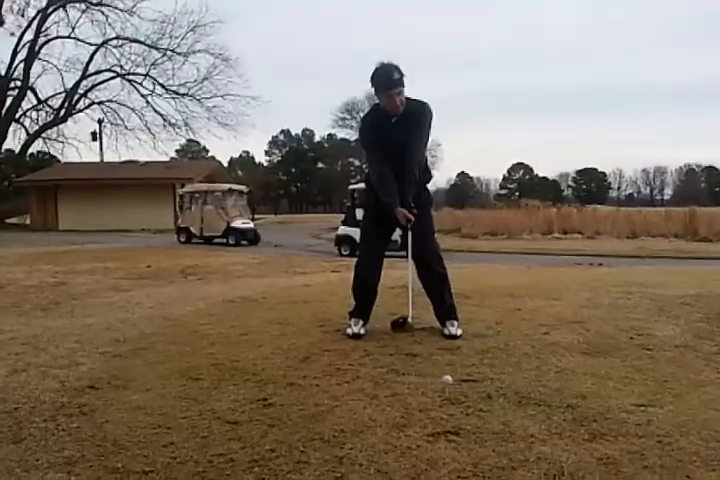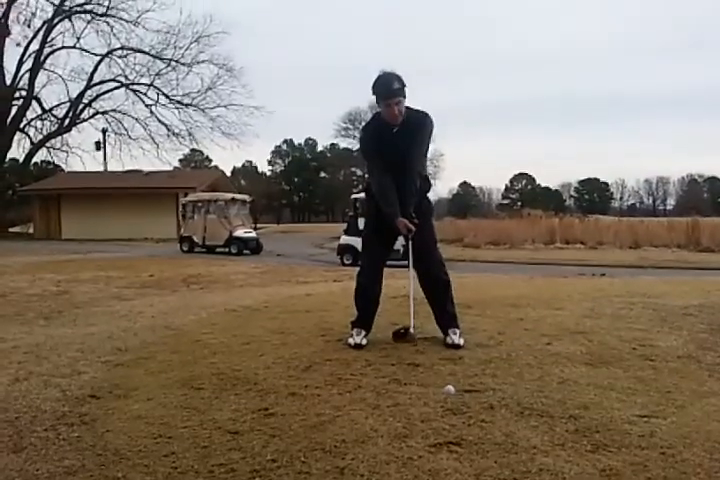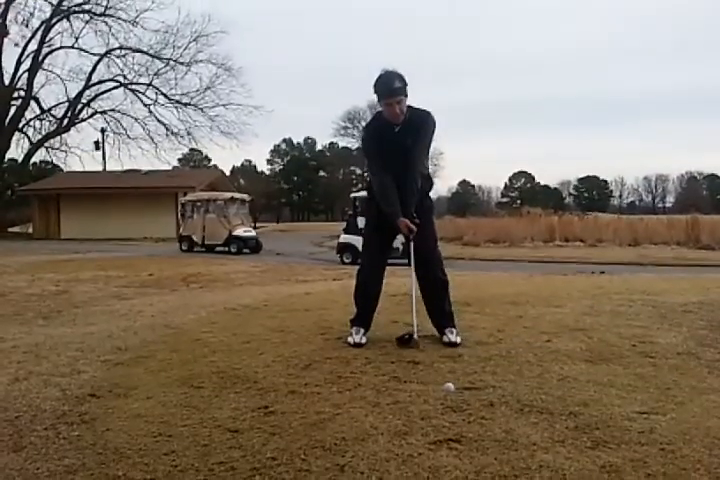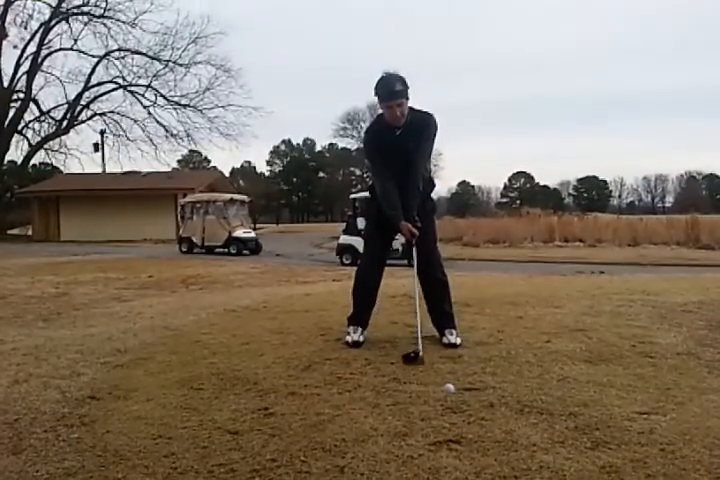
dt=0.5s
person 1, frame 1
left shoulder: (421, 112)
right shoulder: (370, 123)
left elbow: (414, 159)
right elbow: (378, 168)
left wrist: (406, 201)
right wrist: (394, 206)
left hip: (415, 191)
right hip: (380, 194)
left knee: (427, 253)
right knee: (369, 253)
left ankle: (448, 316)
right ankle: (359, 316)
person 1, frame 2
left shoulder: (421, 122)
right shoulder: (370, 132)
left elbow: (414, 168)
right elbow: (378, 177)
left wrist: (407, 211)
right wrist: (395, 217)
left hip: (415, 200)
right hip: (381, 204)
left knee: (430, 262)
right knee: (371, 263)
left ankle: (450, 326)
right ankle: (361, 326)
person 1, frame 3
left shoulder: (424, 121)
right shoulder: (372, 131)
left elbow: (416, 168)
right elbow: (380, 176)
left wrist: (408, 211)
right wrist: (396, 216)
left hip: (417, 199)
right hip: (382, 202)
left knee: (430, 261)
right knee: (371, 261)
left ankle: (446, 325)
right ankle: (360, 324)
person 1, frame 4
left shoulder: (425, 123)
right shoulder: (373, 133)
left elbow: (417, 171)
right elbow: (383, 179)
left wrist: (411, 214)
right wrist: (398, 220)
left hip: (419, 200)
right hip: (383, 202)
left knee: (430, 261)
right knee: (371, 261)
left ankle: (446, 326)
right ankle: (357, 323)
